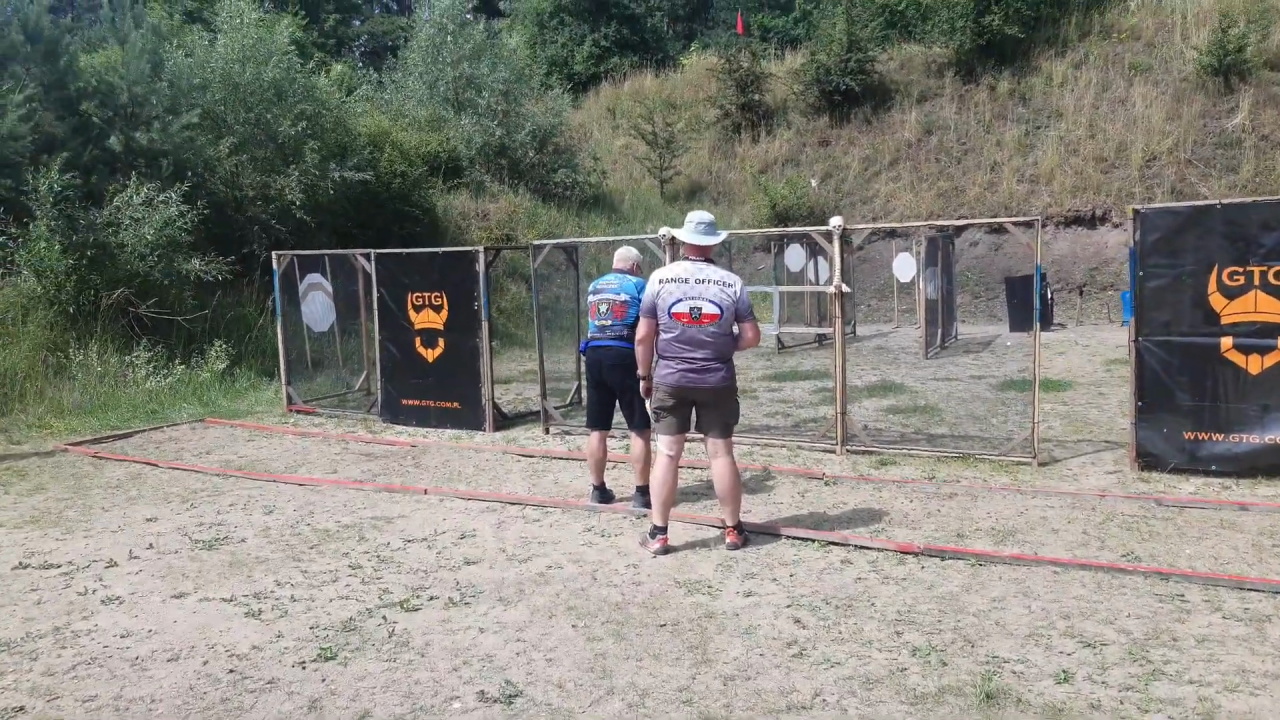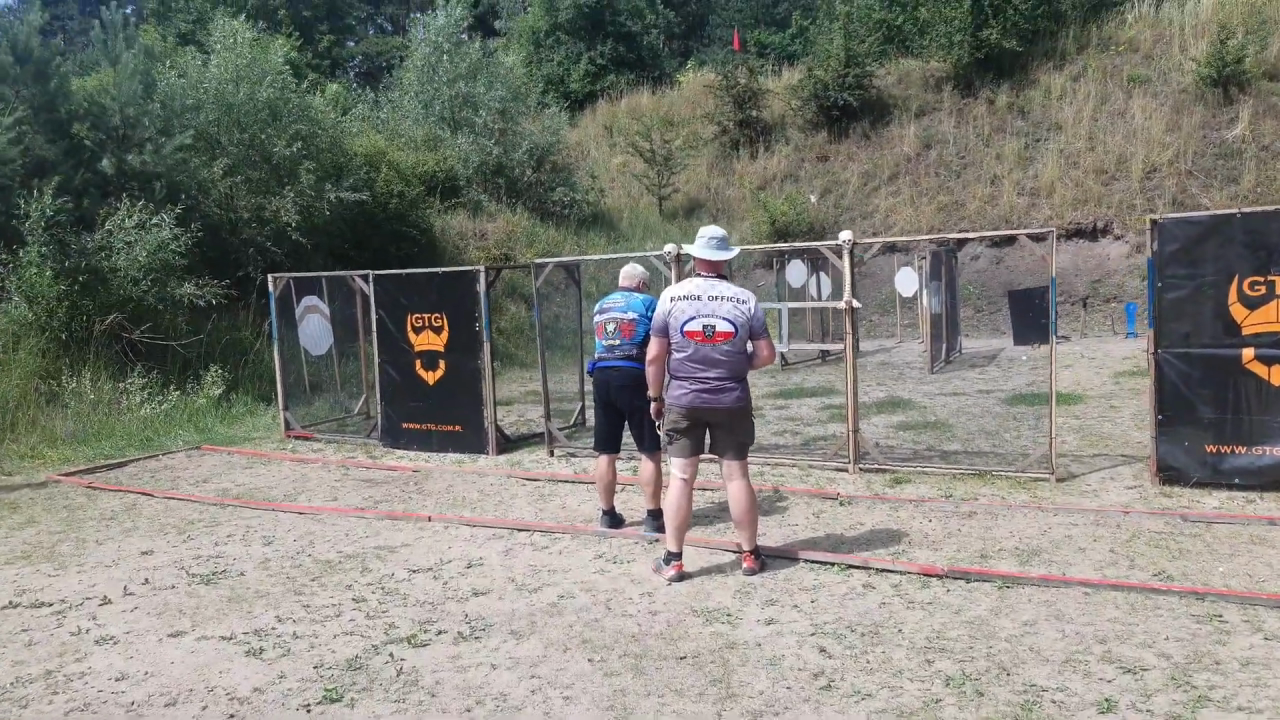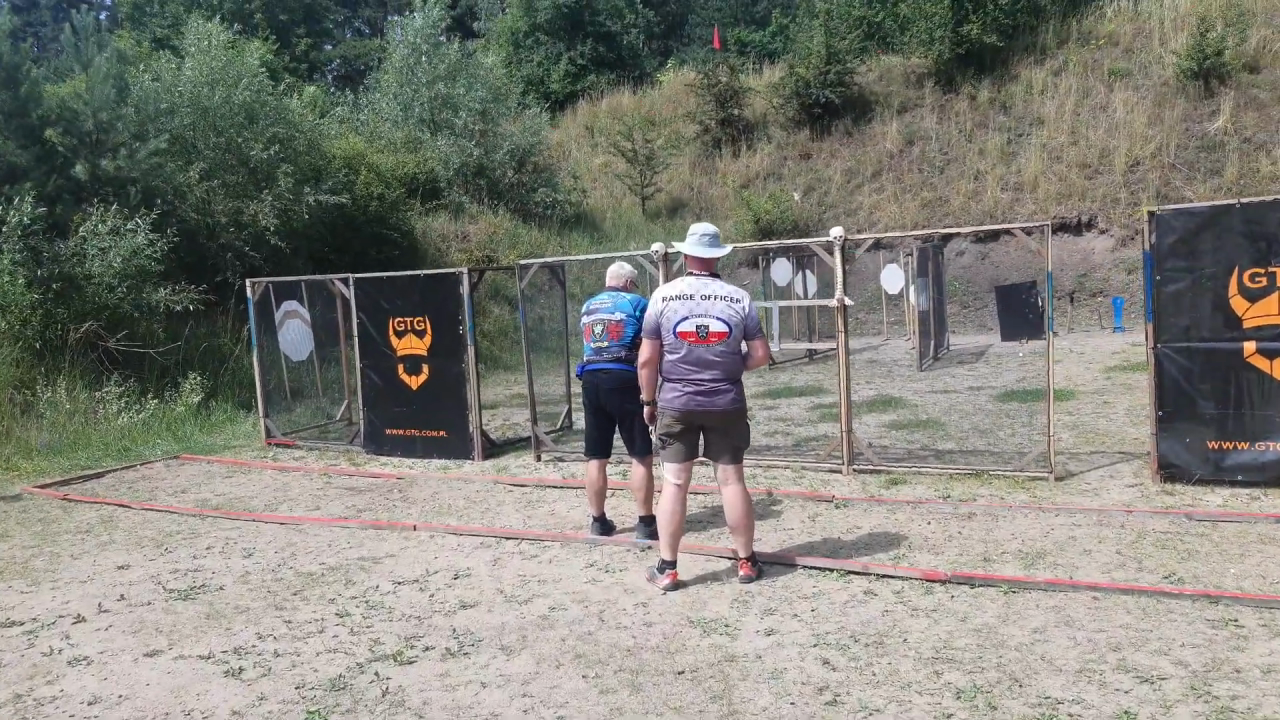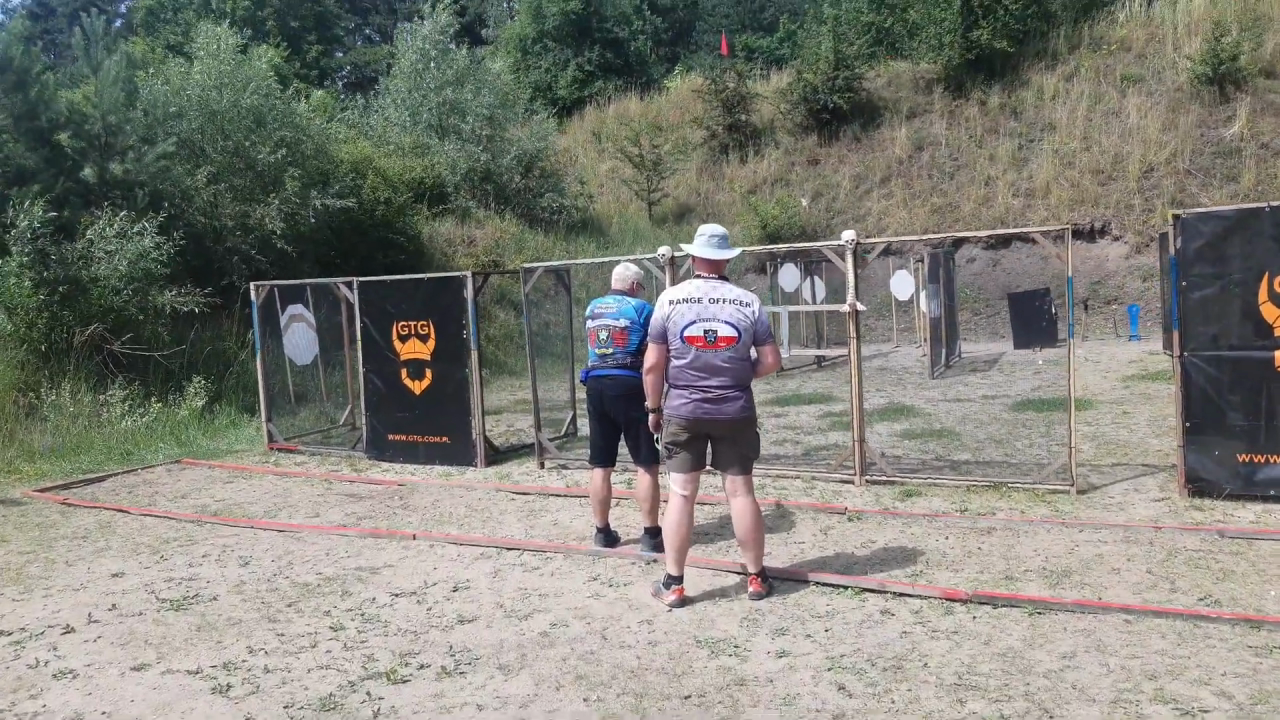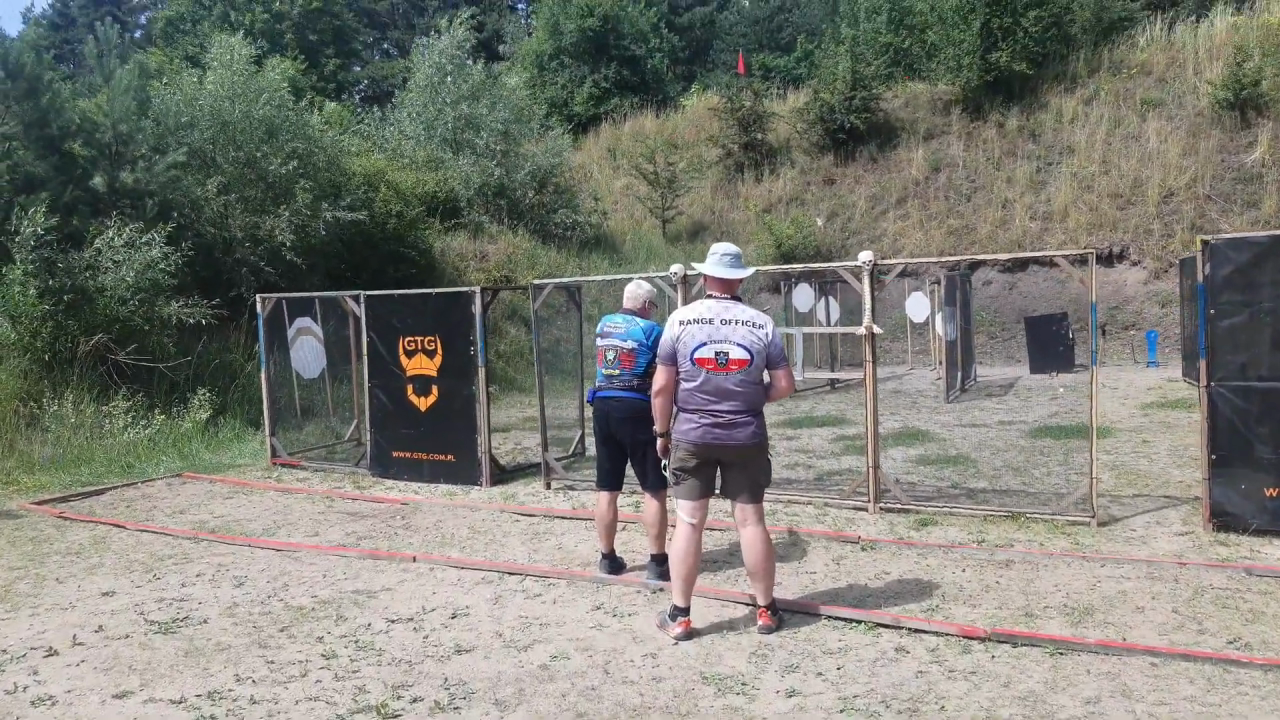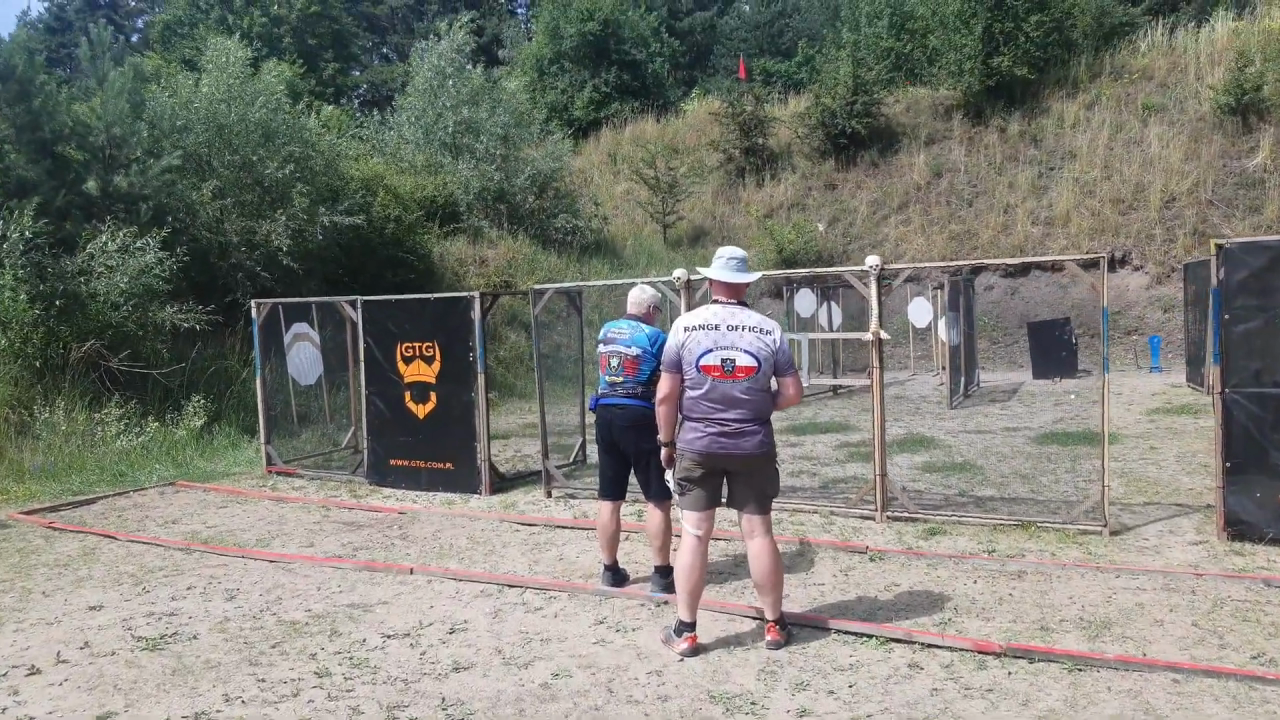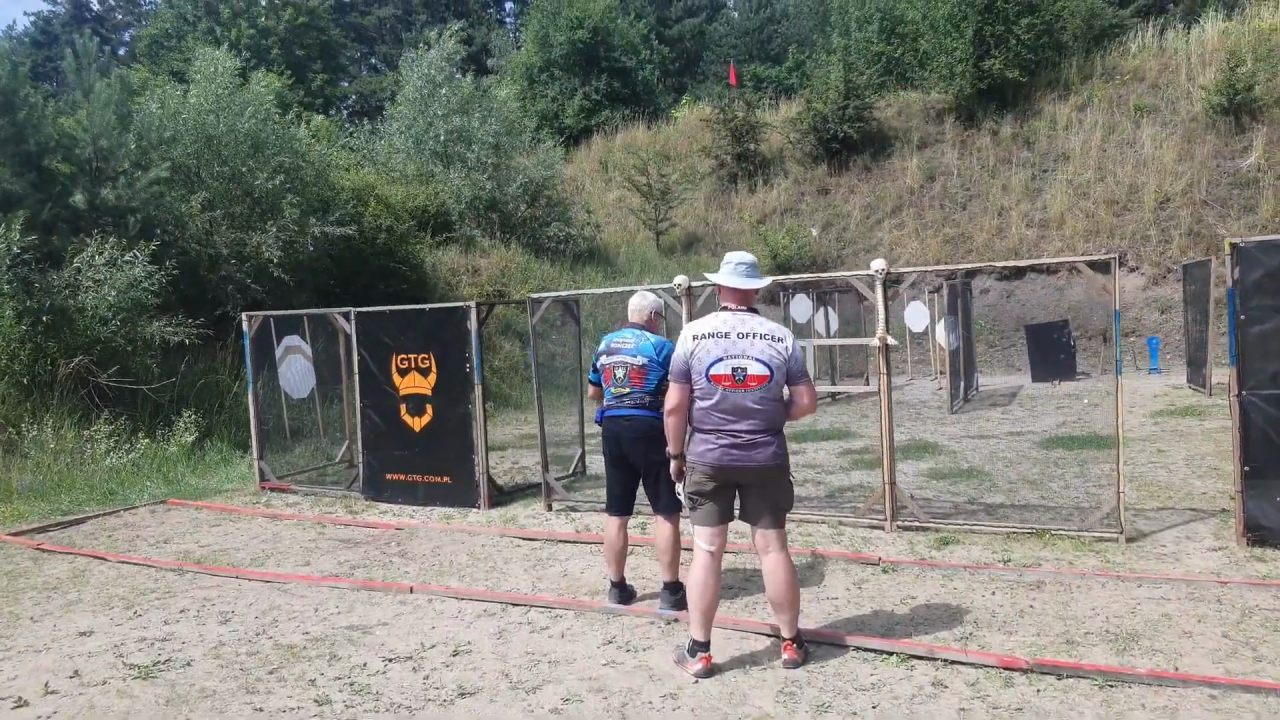
dt=0.3s
person 1, frame 1
left shoulder: (660, 278)
right shoulder: (732, 282)
left elbow: (643, 336)
right elbow: (751, 337)
left wrist: (644, 375)
left hip: (670, 379)
right hip: (717, 380)
left knee: (667, 453)
right knee: (721, 453)
left ankle: (658, 534)
right ankle: (733, 530)
person 1, frame 2
left shoulder: (672, 295)
right shoulder: (745, 299)
left elbow: (654, 356)
right elbow: (766, 355)
left wrist: (655, 397)
left hip: (683, 400)
right hip: (731, 401)
left knee: (680, 477)
right knee: (737, 476)
left ankle: (673, 560)
right ankle: (750, 555)
person 1, frame 3
left shoulder: (663, 296)
right shoulder: (739, 298)
left elbow: (646, 359)
right elbow: (760, 355)
left wrist: (648, 400)
left hip: (676, 403)
right hip: (726, 403)
left knee: (674, 483)
right knee: (732, 480)
left ankle: (667, 569)
right ankle: (746, 561)
person 1, frame 4
left shoulder: (670, 298)
right shoulder: (749, 302)
left elbow: (652, 364)
right elbow: (771, 361)
left wrist: (654, 408)
left hip: (682, 410)
right hip: (735, 411)
left knee: (680, 494)
right knee: (741, 491)
left ankle: (673, 584)
right ankle: (756, 578)
person 1, frame 5
left shoulder: (680, 319)
right shoulder: (762, 324)
left elbow: (662, 387)
right elbow: (784, 386)
left wrist: (662, 432)
left hip: (691, 435)
right hip: (746, 437)
left knee: (688, 522)
right knee: (751, 521)
left ankle: (679, 615)
right ankle: (766, 610)
person 1, frame 6
left shoulder: (685, 325)
right shoulder: (769, 329)
left elbow: (666, 395)
right elbow: (792, 393)
left wrist: (666, 441)
left hip: (697, 445)
right hip: (753, 446)
left knee: (694, 534)
right knee: (758, 532)
person 1, frame 7
left shoulder: (693, 333)
right shoulder: (781, 336)
left elbow: (674, 406)
right elbow: (806, 402)
left wrist: (676, 453)
left hip: (708, 457)
right hip: (766, 458)
left knee: (707, 550)
right knee: (773, 547)
person 2, frame 1
left shoulder: (594, 286)
right shoulder: (638, 285)
left hip: (594, 356)
right hip: (624, 357)
left knee: (597, 429)
right knee: (640, 429)
left ankle: (598, 489)
right ankle: (642, 493)
person 2, frame 2
left shoulder: (600, 306)
right shoulder: (646, 302)
left hip: (602, 377)
right hip: (633, 377)
left knee: (606, 453)
right knee: (650, 452)
left ankle: (608, 514)
right ankle: (653, 517)
person 2, frame 3
left shoulder: (587, 307)
right shoulder: (635, 302)
left hip: (591, 380)
right hip: (623, 380)
left knee: (596, 458)
right knee: (641, 456)
left ankle: (598, 521)
right ankle: (646, 523)
person 2, frame 4
left shoulder: (592, 308)
right shoulder: (641, 308)
left hip: (596, 387)
right hip: (629, 387)
left knee: (600, 466)
right knee: (647, 465)
left ankle: (603, 532)
right ankle: (651, 535)
person 2, frame 5
left shoulder: (603, 325)
right shoulder: (650, 329)
left hip: (603, 408)
right hip: (636, 410)
left knee: (606, 489)
right knee: (654, 490)
left ankle: (608, 558)
right ankle: (657, 562)
person 2, frame 6
left shoulder: (605, 332)
right shoulder: (654, 336)
left hip: (606, 416)
right hip: (639, 418)
left knee: (609, 499)
right knee: (658, 500)
left ankle: (610, 570)
person 2, frame 7
left shoulder: (605, 344)
right shoulder: (660, 345)
left elbow: (593, 392)
left hip: (612, 429)
right hip: (648, 430)
left knee: (616, 514)
right knee: (667, 513)
